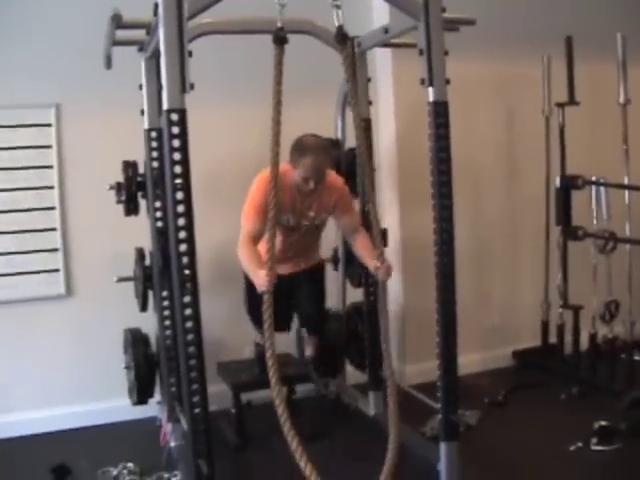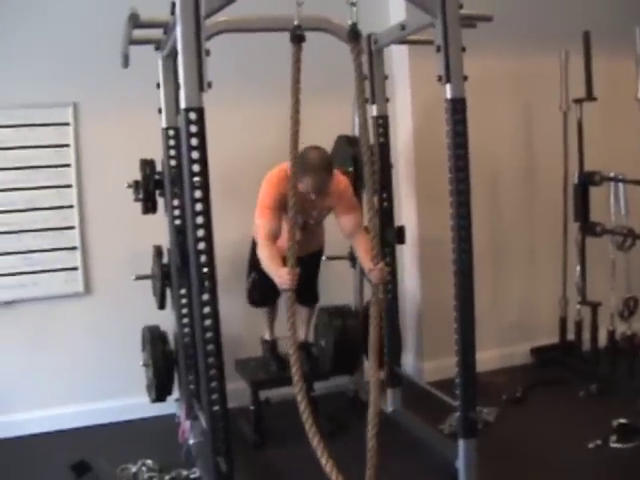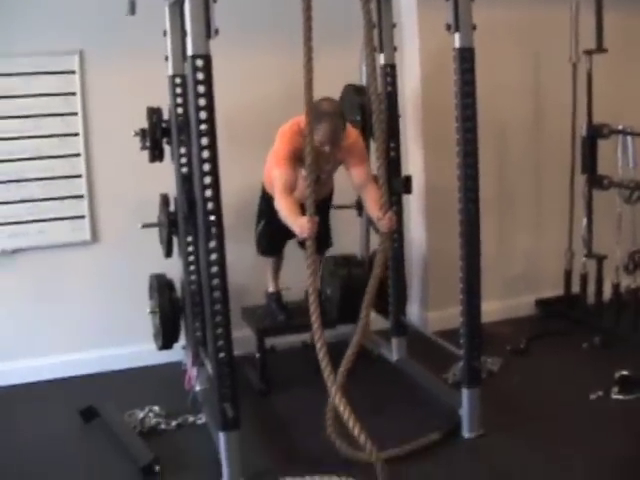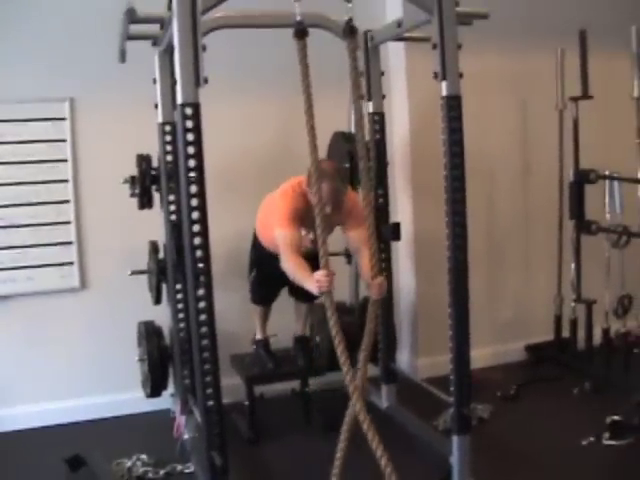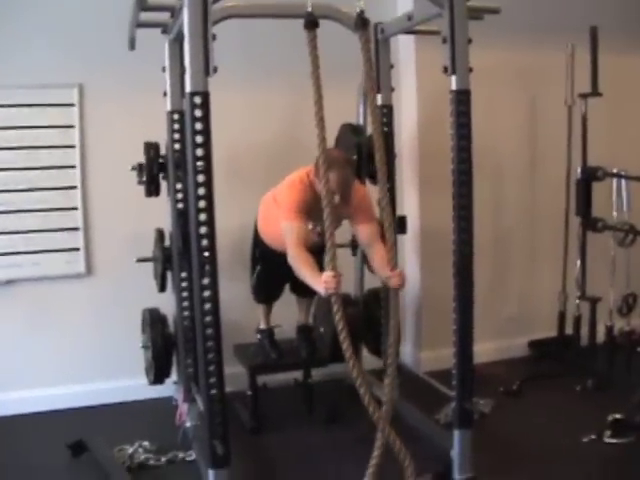
dt=0.5s
person 1, frame 1
left shoulder: (335, 187)
right shoulder: (268, 183)
left elbow: (354, 233)
right elbow: (246, 242)
left wrist: (373, 263)
right wrist: (257, 276)
left hip: (307, 265)
right hip: (267, 264)
left knee: (313, 317)
right knee: (264, 320)
left ankle: (312, 356)
right ankle: (262, 345)
person 1, frame 2
left shoulder: (340, 186)
right shoulder: (276, 183)
left elbow: (355, 232)
right elbow: (265, 241)
left wrist: (370, 266)
right wrist: (277, 274)
left hip: (310, 246)
right hip: (274, 246)
left knee: (307, 295)
right knee: (264, 293)
left ankle: (303, 342)
right ankle: (269, 338)
person 1, frame 3
left shoulder: (351, 139)
right shoulder: (290, 136)
left elbow: (364, 184)
right elbow: (283, 193)
left wrist: (378, 215)
right wrist: (296, 223)
left hip: (319, 193)
right hip: (279, 192)
left knee: (319, 242)
right knee: (272, 243)
right ankle: (272, 291)
person 1, frame 4
left shoulder: (350, 202)
right shoulder: (288, 197)
left elbow: (361, 247)
right elbow: (288, 255)
left wrist: (371, 280)
right wrist: (311, 282)
left hip: (311, 243)
right hip: (271, 242)
left knee: (306, 293)
right knee: (263, 293)
left ankle: (301, 337)
right ankle: (260, 338)
person 1, frame 5
left shoulder: (358, 195)
right shoulder: (295, 188)
left elbow: (371, 243)
right elbow: (295, 249)
left wrist: (387, 274)
right wrist: (318, 282)
left hip: (313, 237)
right hip: (272, 237)
left knee: (307, 285)
right knee: (266, 289)
left ankle: (304, 327)
right ankle: (264, 328)
